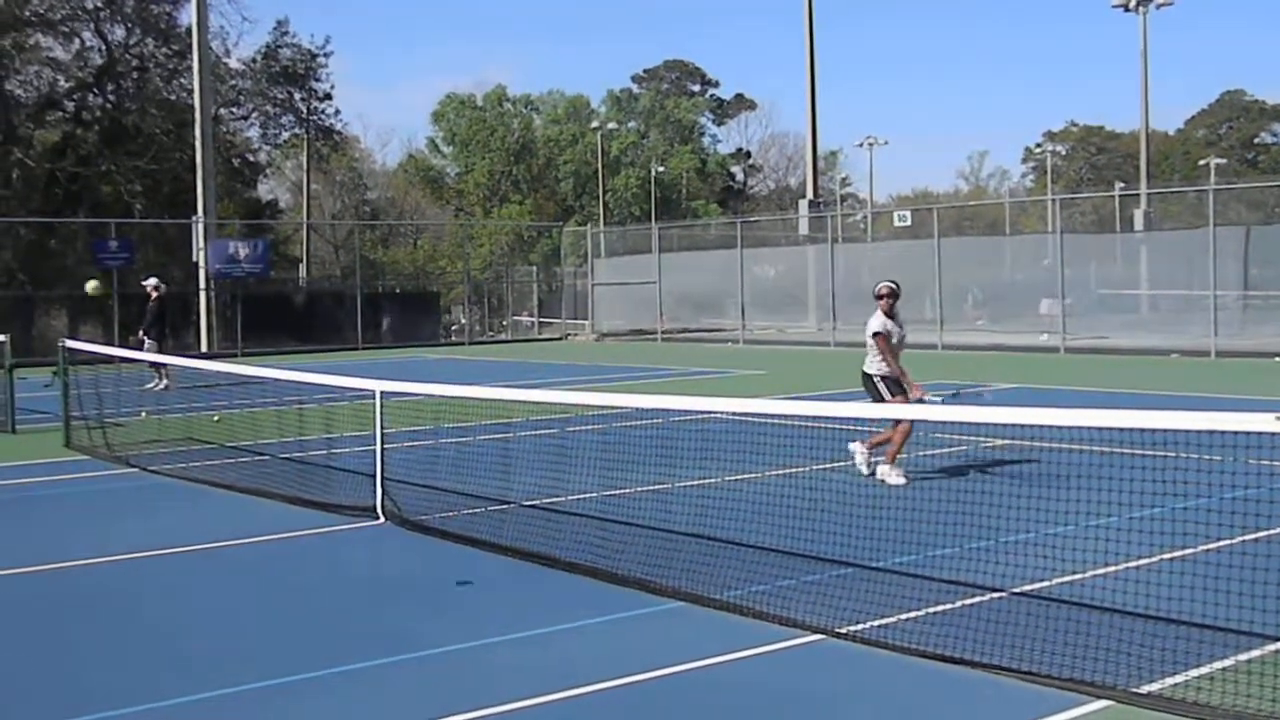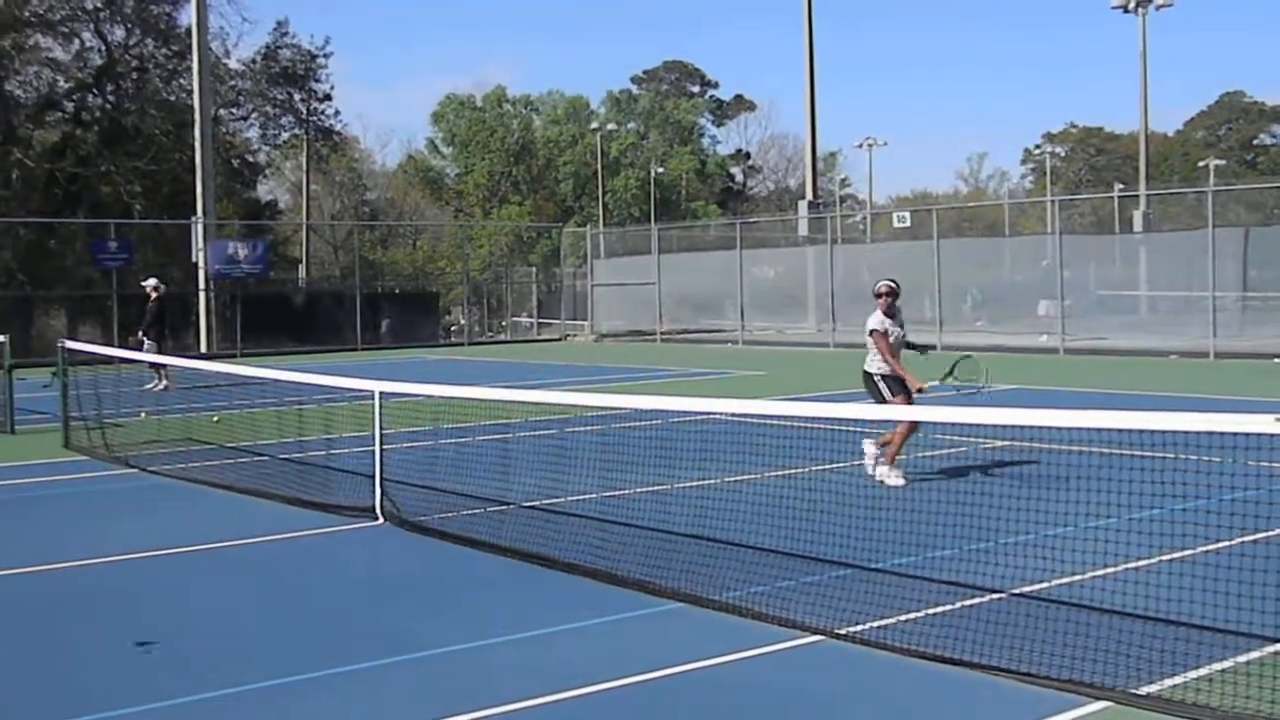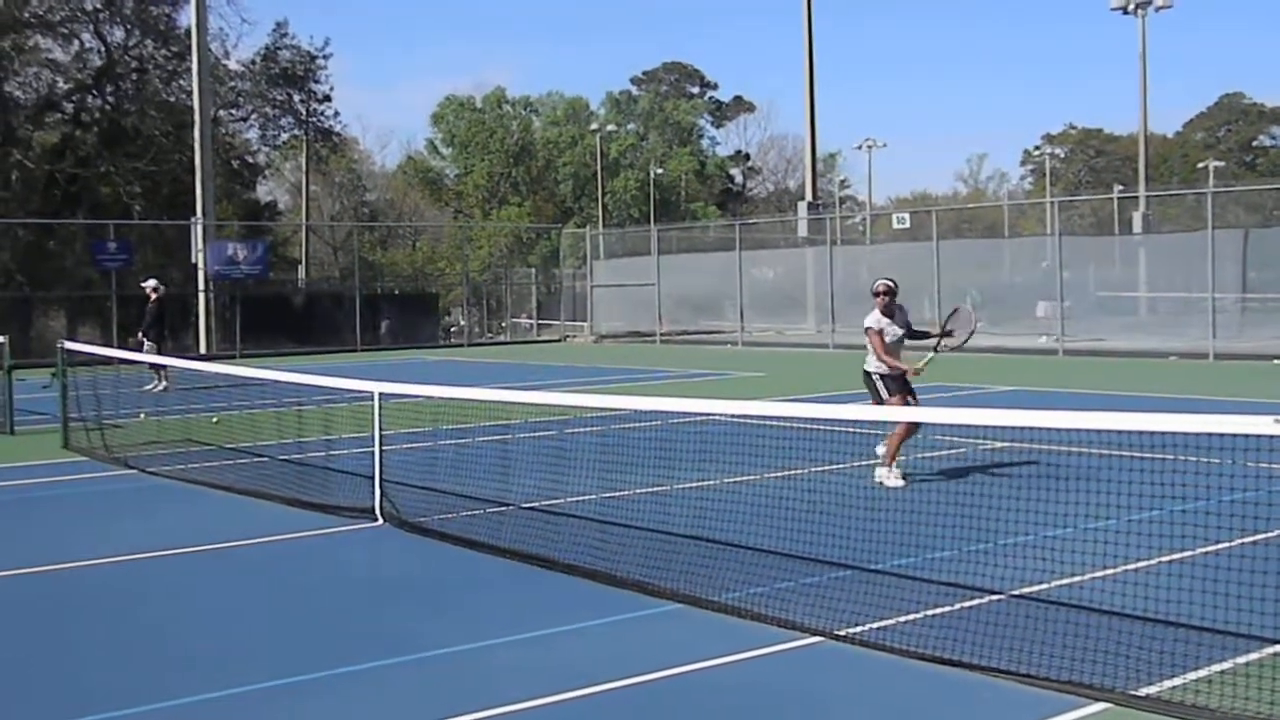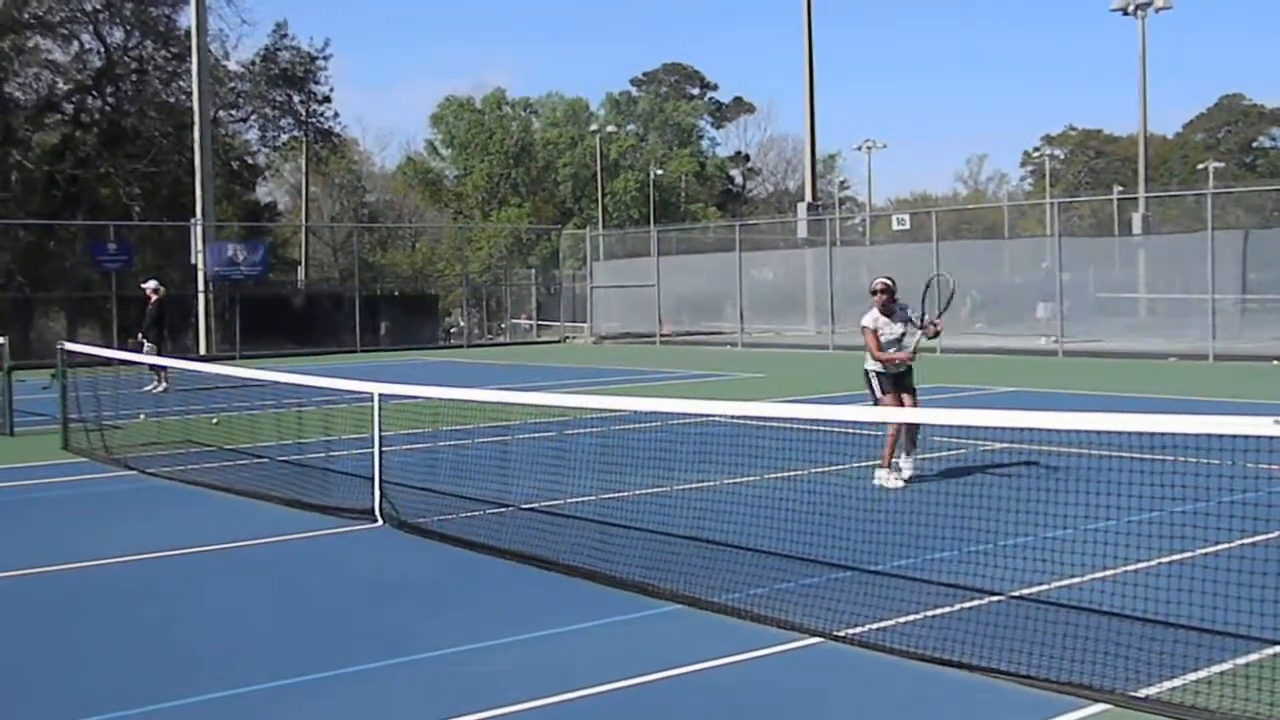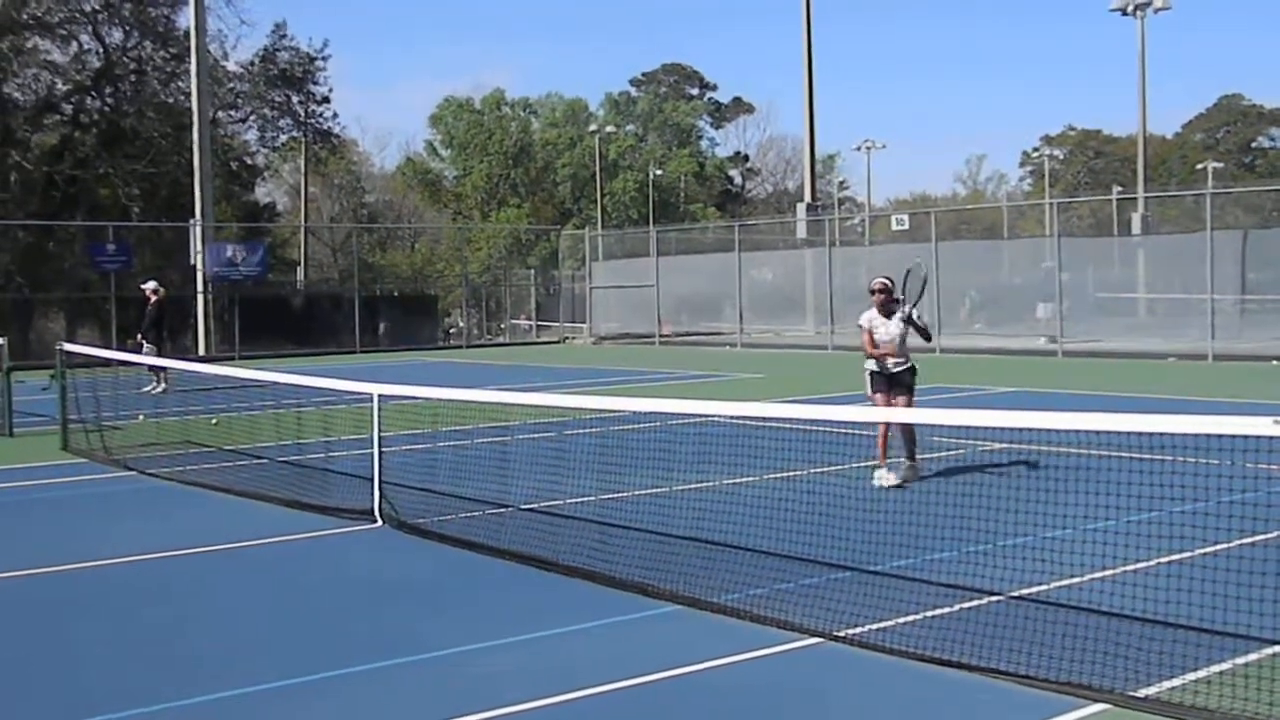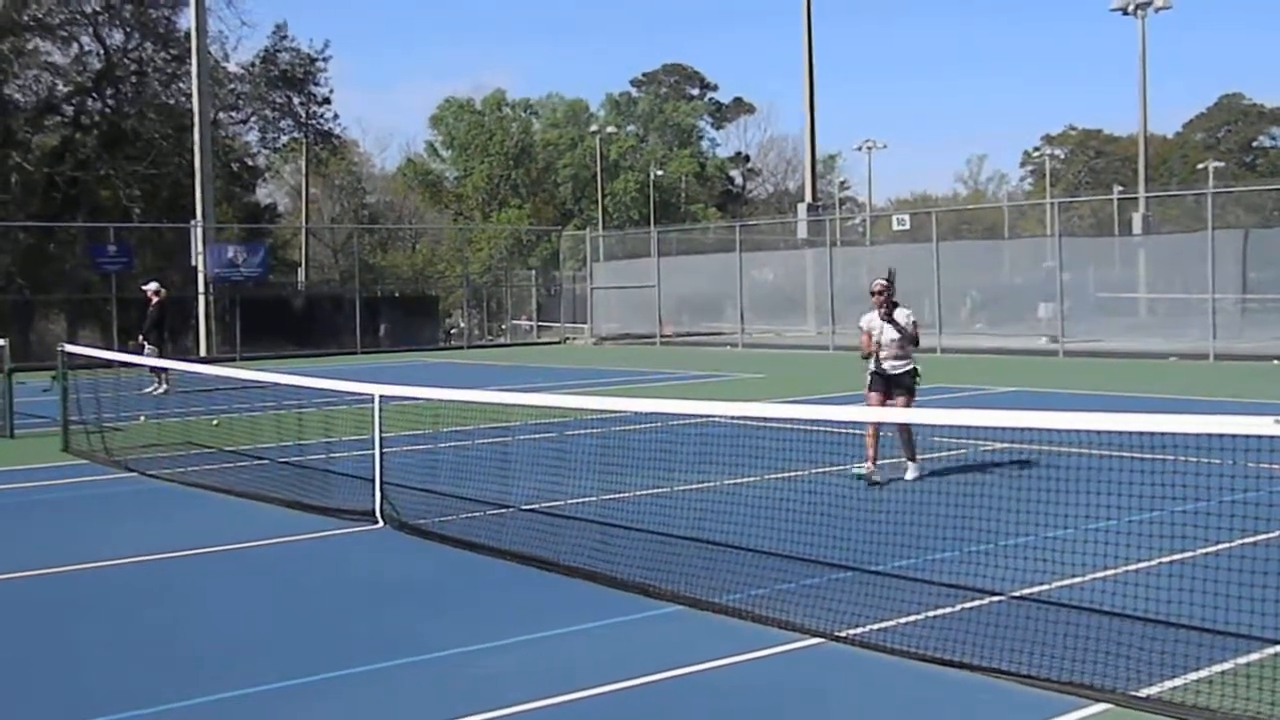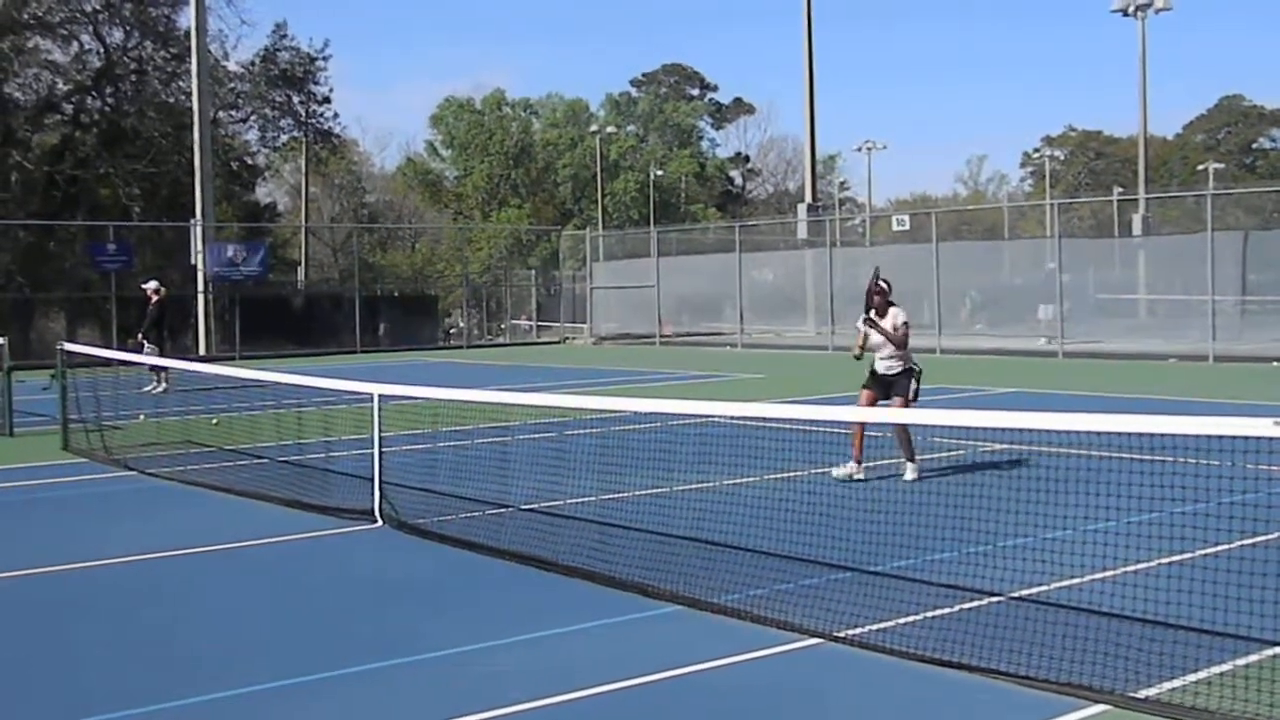
dt=0.1s
person 1, frame 1
left shoulder: (894, 315)
right shoulder: (879, 325)
right elbow: (891, 361)
right wrist: (912, 386)
left hip: (889, 376)
right hip: (877, 377)
left knee: (901, 426)
right knee: (907, 420)
left ankle: (862, 447)
right ankle: (887, 467)
person 1, frame 2
left shoulder: (896, 312)
right shoulder: (876, 323)
right elbow: (887, 358)
left wrist: (914, 346)
right wrist: (911, 380)
left hip: (893, 376)
right hip: (878, 376)
left knee: (912, 424)
right knee: (908, 421)
left ankle: (874, 446)
right ankle: (885, 468)
person 1, frame 3
left shoulder: (899, 311)
right shoulder: (872, 321)
left elbow: (909, 334)
right elbow: (882, 356)
left wrist: (935, 334)
right wrist: (904, 367)
left hip: (897, 374)
right hip: (877, 375)
left knee: (915, 420)
right knee: (905, 421)
left ankle: (887, 447)
right ankle: (885, 469)
person 1, frame 4
left shoulder: (902, 310)
right shoulder: (870, 319)
left elbow: (929, 333)
right elbow: (876, 353)
left wrist: (933, 327)
right wrist: (897, 356)
left hip: (901, 372)
right hip: (878, 373)
left ankle: (907, 457)
right ankle: (884, 471)
person 1, frame 5
left shoulder: (904, 310)
right shoulder: (867, 318)
left elbow: (927, 338)
right elbow: (869, 351)
left wrist: (913, 323)
right wrist: (885, 351)
left hip: (903, 371)
right hip: (878, 372)
left ankle: (911, 463)
right ankle: (881, 470)
person 1, frame 6
left shoulder: (904, 314)
right shoulder: (869, 319)
left elbow: (915, 342)
right elbow: (865, 352)
left wrist: (894, 323)
right wrist: (870, 351)
left hip: (904, 373)
right hip: (879, 373)
left knee: (901, 420)
left ankle: (912, 464)
right ankle: (870, 467)
person 1, frame 7
left shoulder: (898, 315)
right shoulder: (865, 319)
left elbow: (903, 344)
right elbow: (858, 353)
left wrist: (878, 328)
right wrist: (860, 350)
left hip: (902, 373)
right hip: (878, 373)
left knee: (897, 422)
left ankle: (911, 464)
right ankle: (855, 466)
